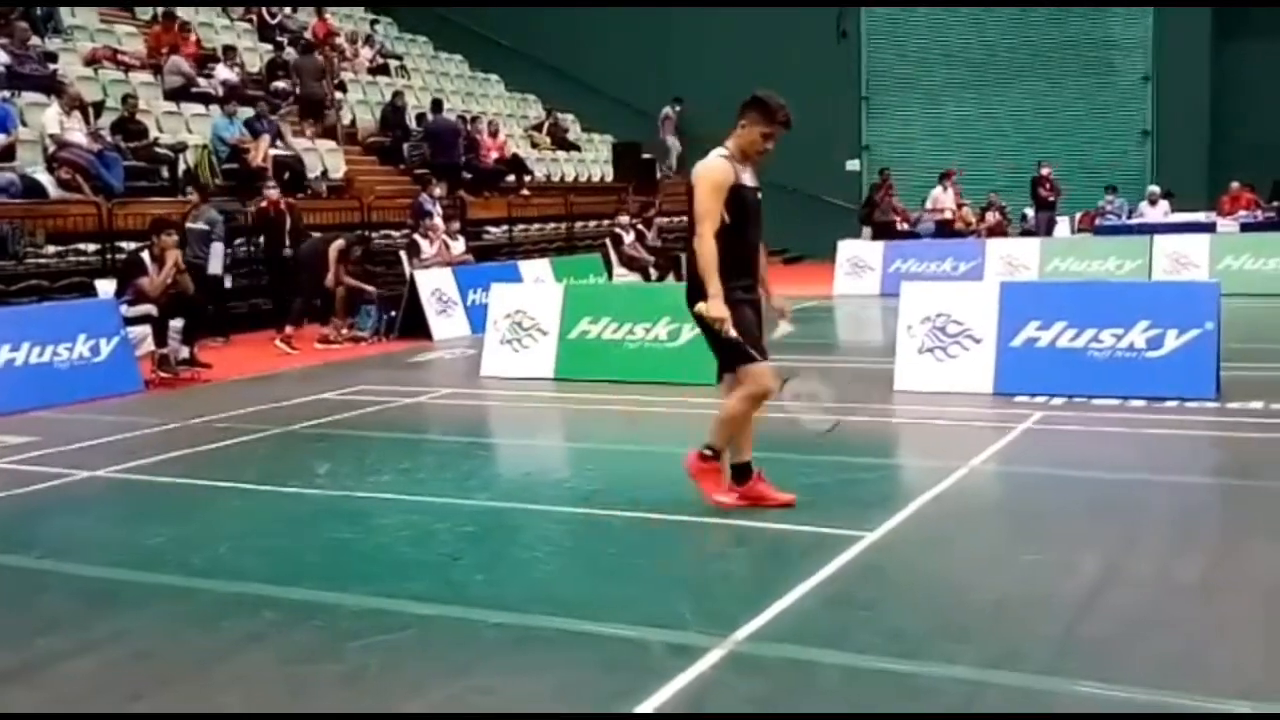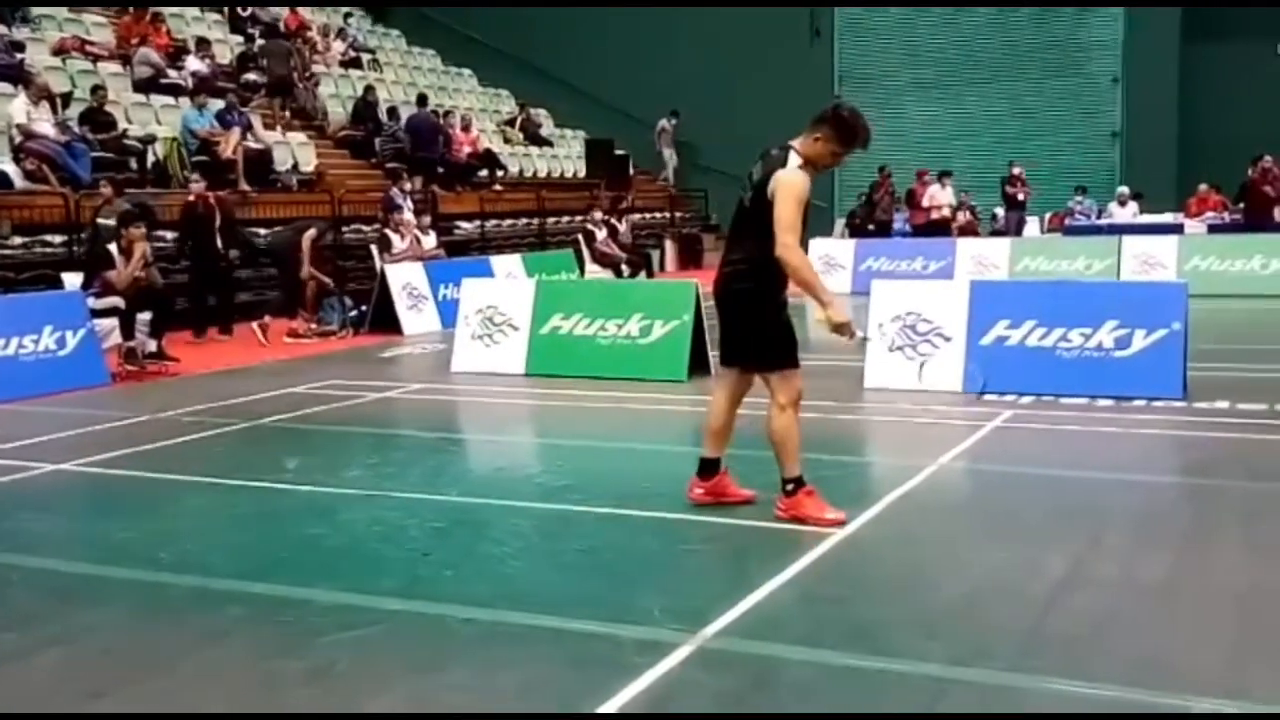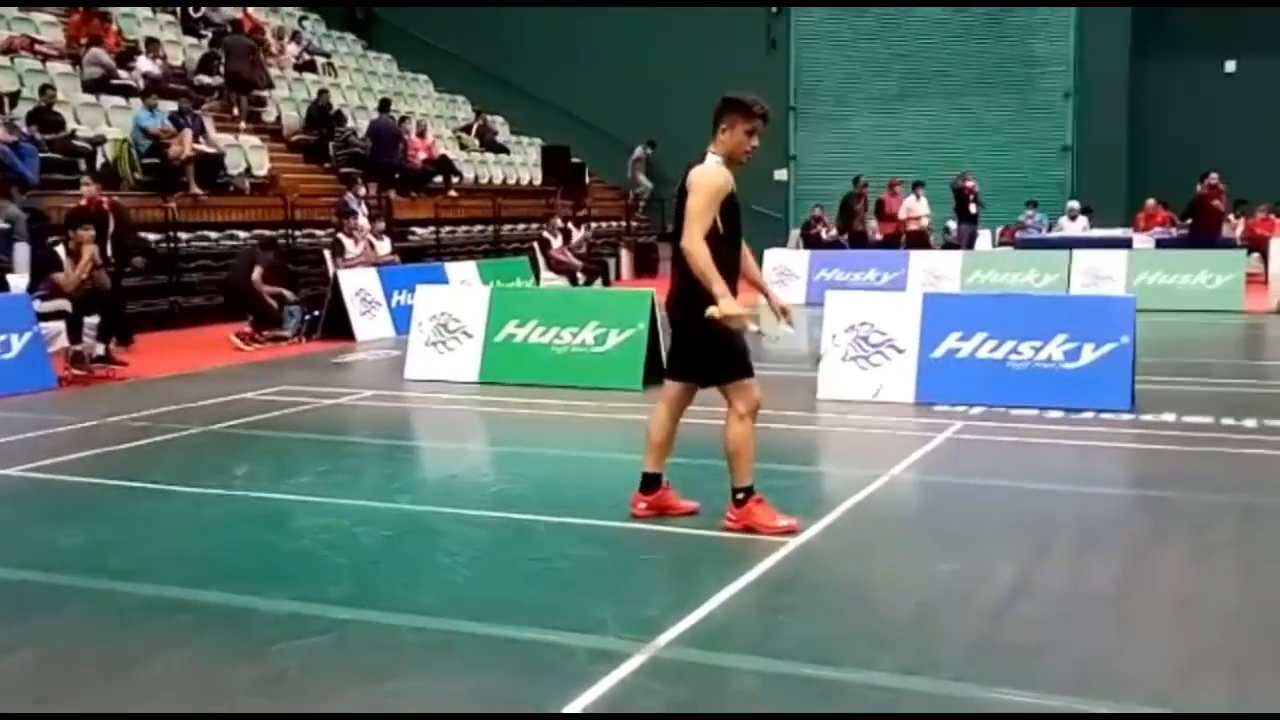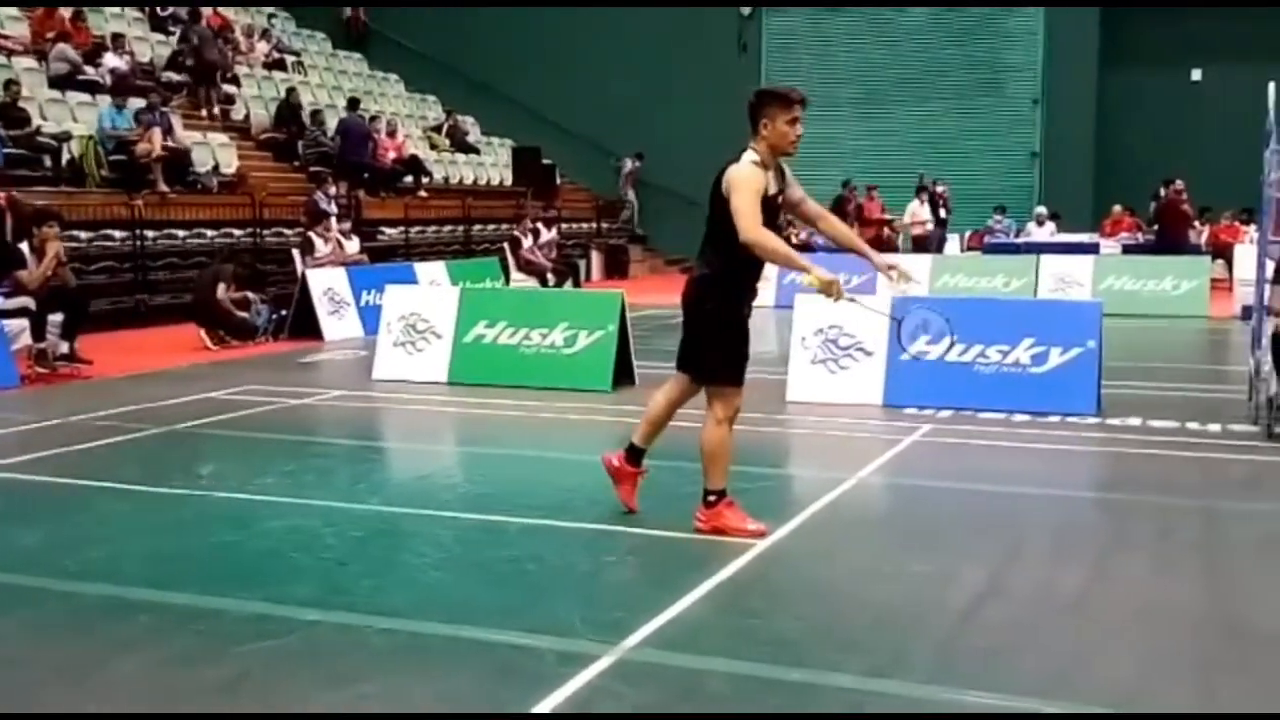
dt=0.7s
person 1, frame 1
left shoulder: (748, 173)
right shoulder: (716, 169)
right elbow: (705, 237)
left wrist: (769, 292)
right wrist: (716, 299)
left hip: (744, 292)
right hip: (721, 296)
left knee: (742, 384)
right knee: (760, 383)
left ankle: (743, 478)
right ankle: (707, 458)
person 1, frame 2
left shoulder: (774, 158)
right shoulder: (793, 178)
right elbow: (786, 250)
right wrist: (828, 304)
left hip: (736, 283)
right hip: (756, 291)
left knee: (731, 384)
right knee: (787, 392)
left ankle: (708, 477)
right ankle: (794, 494)
person 1, frame 3
left shoulder: (718, 177)
right shoulder: (711, 175)
left elbow: (733, 247)
right elbow: (692, 243)
left wrist: (768, 293)
right wrist: (724, 297)
left hip: (692, 304)
right hip: (705, 305)
left knee: (675, 397)
right knee: (745, 400)
left ankle: (651, 491)
right ankle: (744, 506)
person 1, frame 4
left shoulder: (779, 174)
right shoulder: (745, 174)
left elbow: (820, 217)
right elbow: (751, 234)
left wrist: (872, 256)
right wrist: (811, 269)
left hip: (722, 295)
right hip: (717, 297)
left knee: (685, 383)
right knee: (725, 404)
left ankle: (628, 461)
right ankle: (714, 507)
